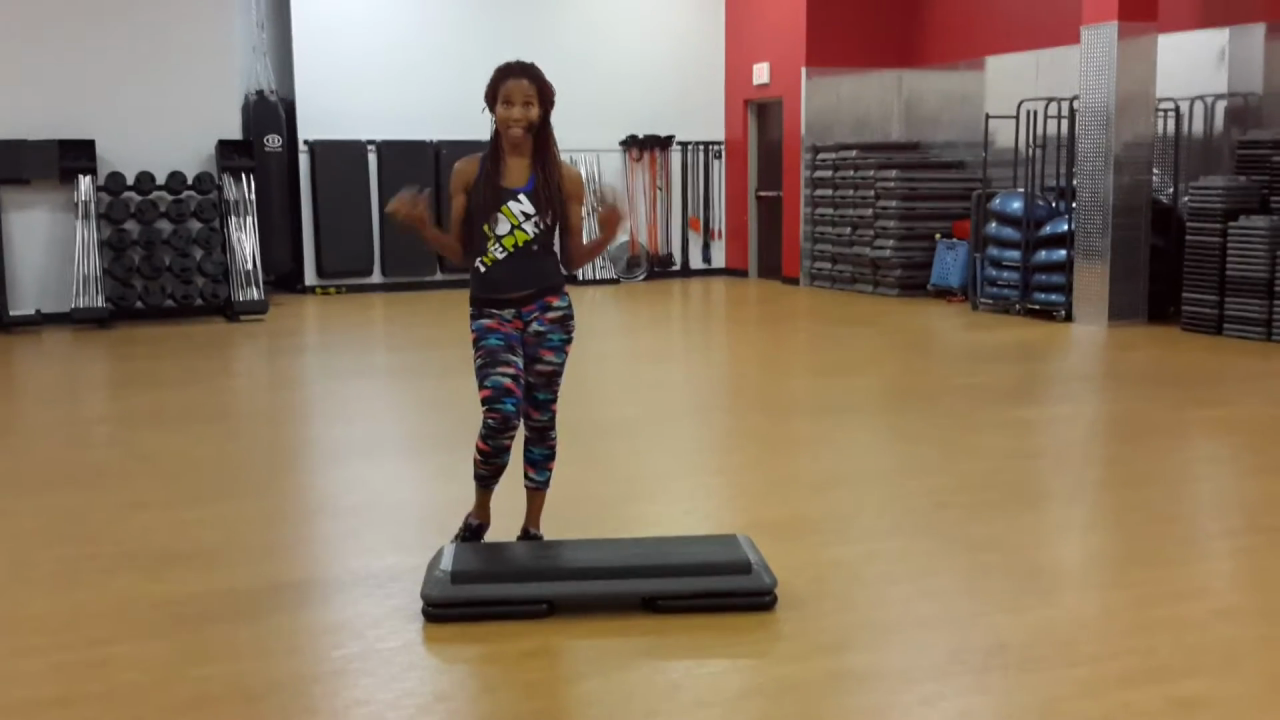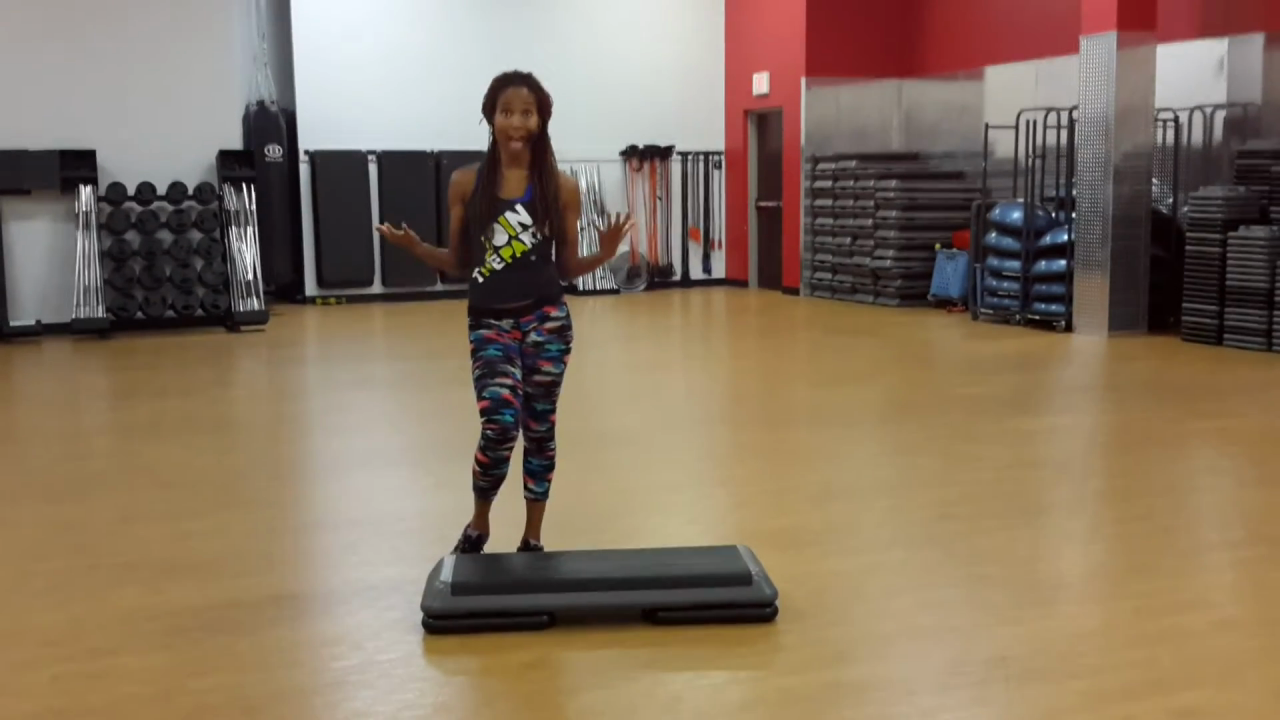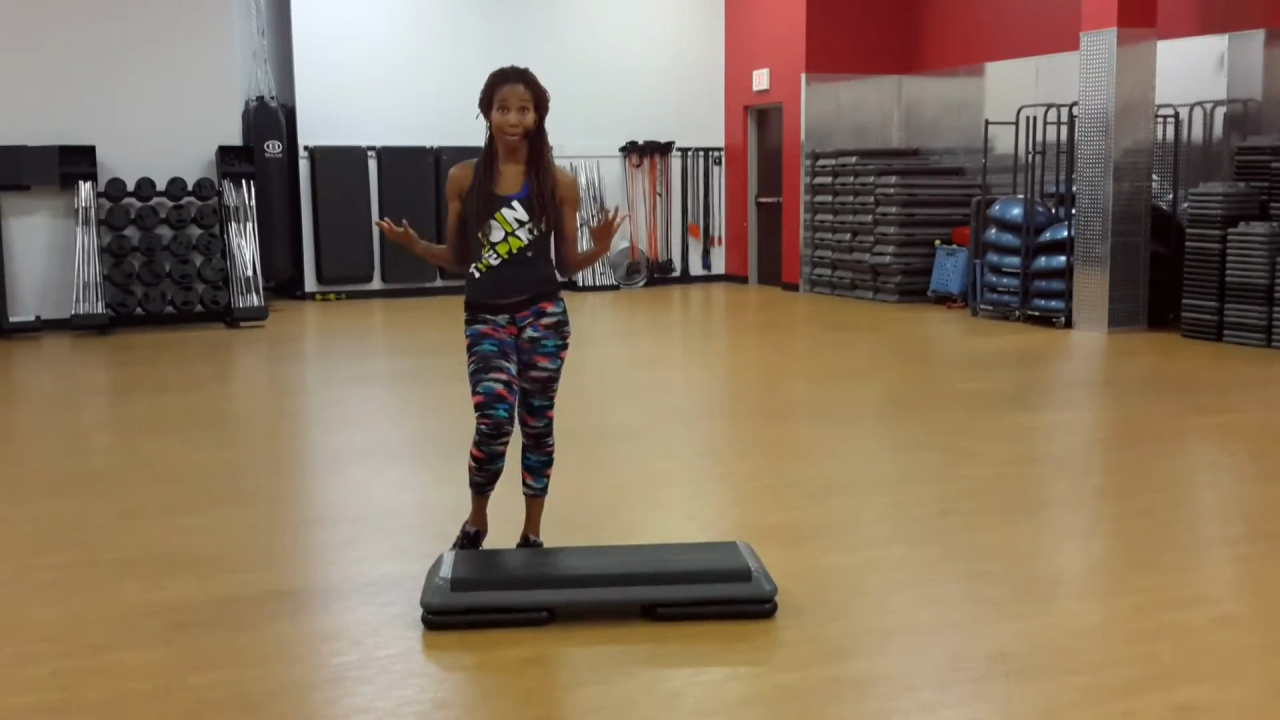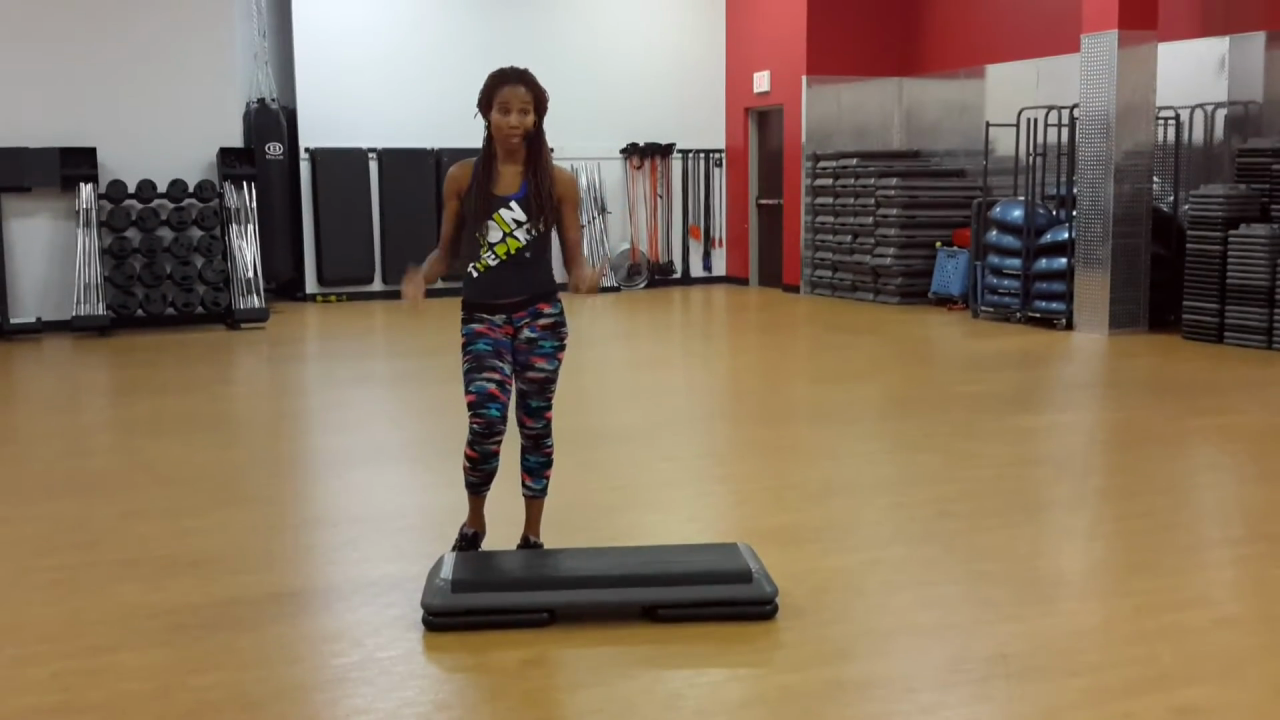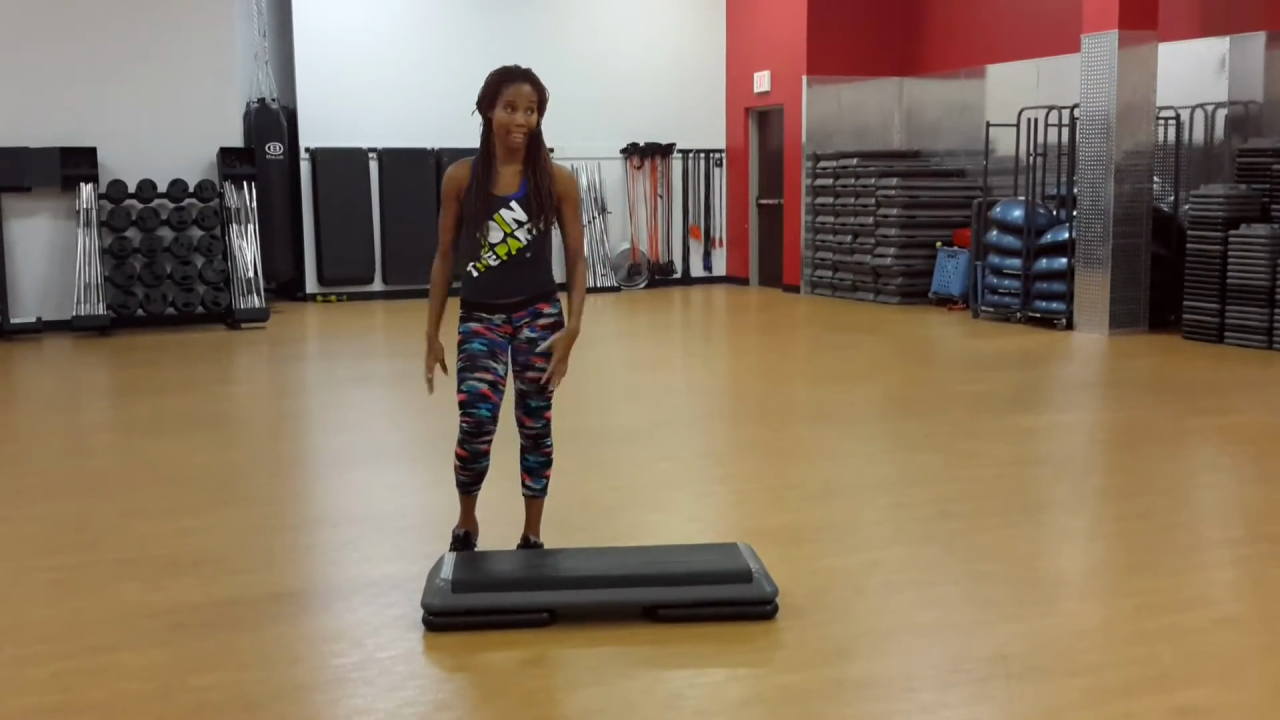
dt=0.2s
person 1, frame 1
left shoulder: (563, 177)
right shoulder: (468, 172)
left elbow: (571, 259)
right elbow: (459, 253)
left wrist: (603, 239)
right wrist: (423, 228)
left hip: (548, 310)
right hip: (491, 312)
left knee: (540, 418)
right knee: (501, 414)
left ankle: (532, 527)
right ankle: (478, 513)
person 1, frame 2
left shoulder: (561, 187)
right shoulder: (466, 182)
left elbow: (567, 268)
right elbow: (458, 263)
left wrist: (603, 255)
right wrist: (416, 248)
left hip: (547, 320)
right hip: (489, 322)
left knee: (539, 429)
right knee: (500, 426)
left ankle: (532, 538)
right ankle: (478, 525)
person 1, frame 3
left shoulder: (559, 182)
right shoulder: (463, 178)
left elbow: (566, 262)
right elbow: (455, 257)
left wrist: (597, 250)
right wrist: (414, 244)
left hip: (544, 315)
right hip: (486, 317)
left knee: (537, 424)
right knee: (494, 422)
left ankle: (532, 534)
right ankle: (476, 521)
person 1, frame 4
left shoulder: (558, 180)
right shoulder: (462, 177)
left elbow: (573, 255)
right elbow: (447, 250)
left wrist: (585, 278)
right wrist: (420, 277)
left hip: (540, 315)
right hip: (482, 317)
left knee: (536, 425)
right knee: (487, 423)
left ankle: (532, 536)
right ankle: (473, 524)
person 1, frame 5
left shoulder: (557, 179)
right shoulder: (460, 177)
left elbow: (574, 258)
right elbow: (445, 256)
left wrist: (572, 328)
right wrist: (432, 334)
left hip: (539, 314)
right hip: (480, 317)
left knee: (535, 425)
right knee: (477, 424)
left ankle: (532, 536)
right ankle: (466, 525)
